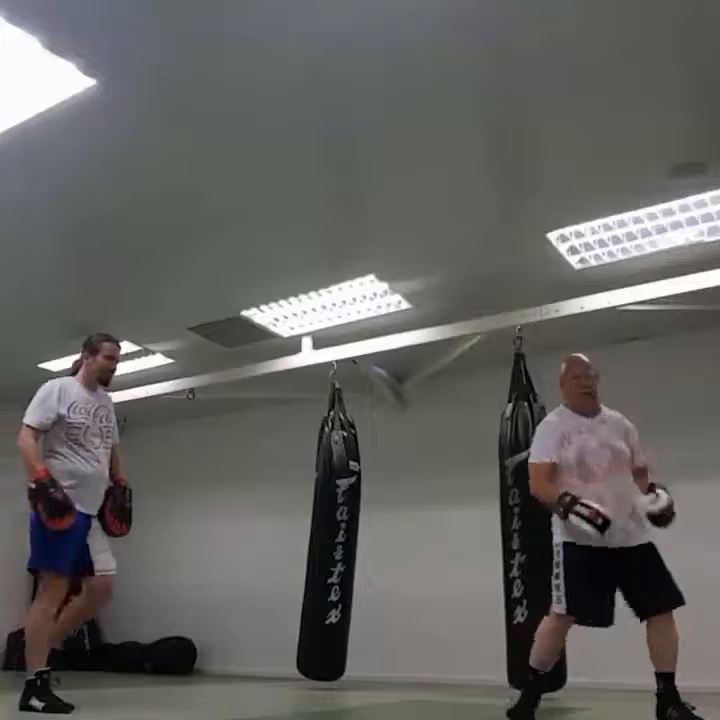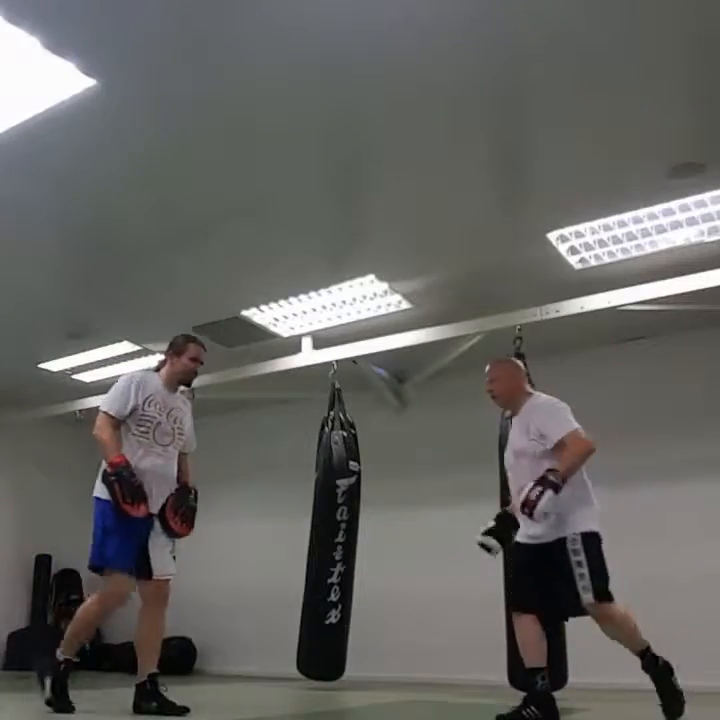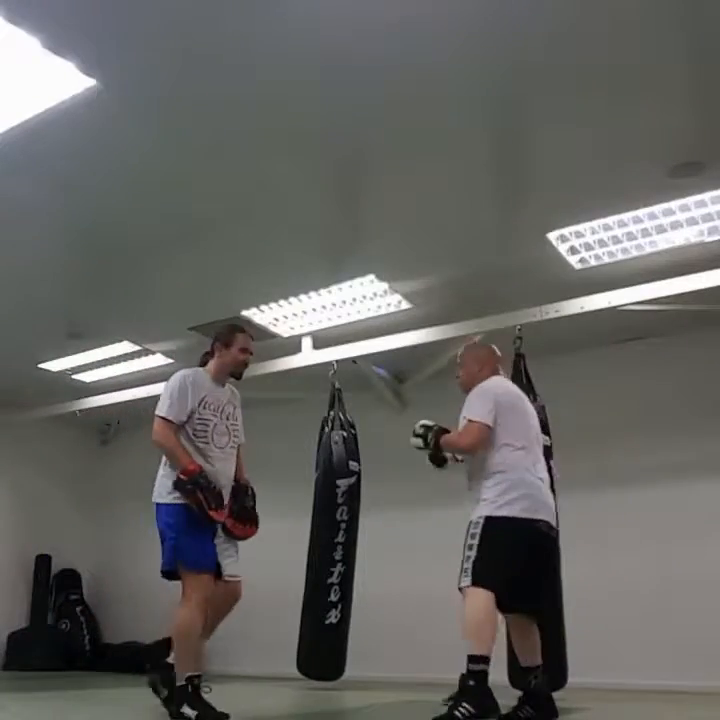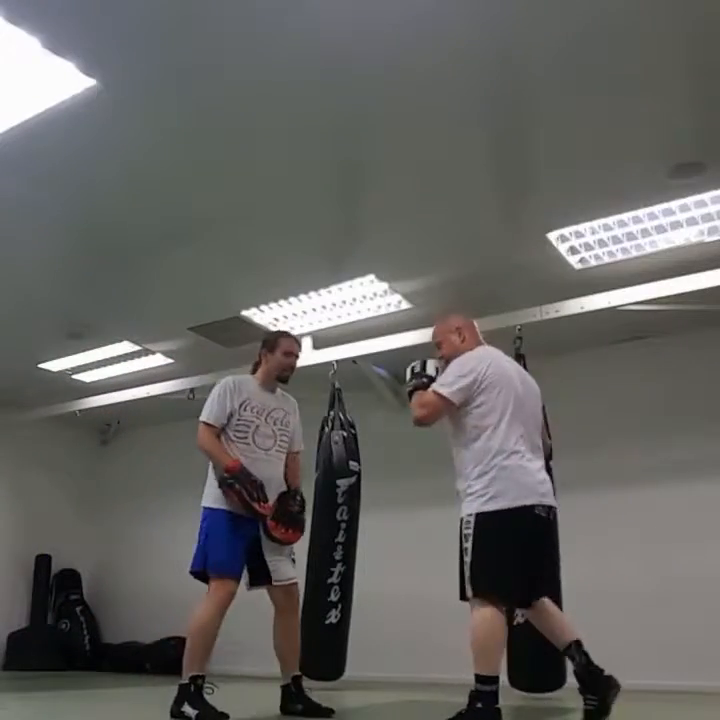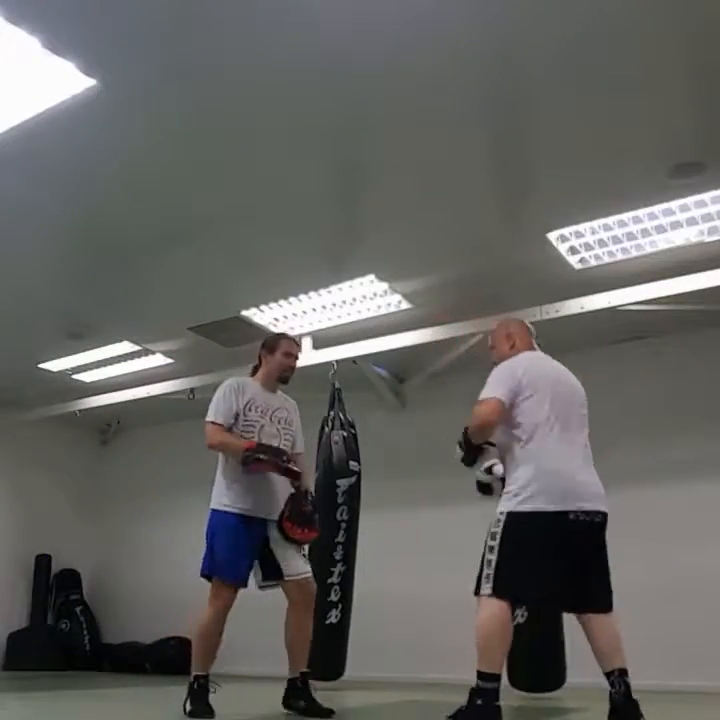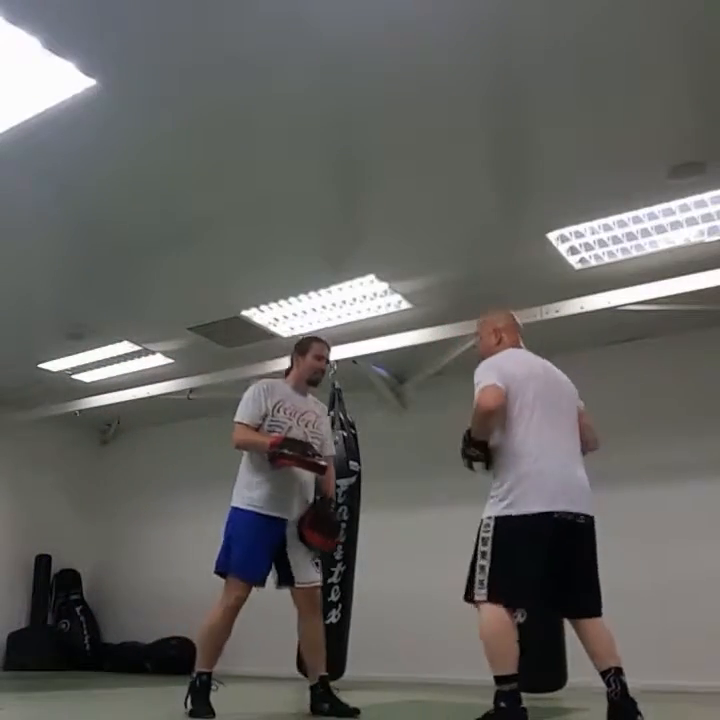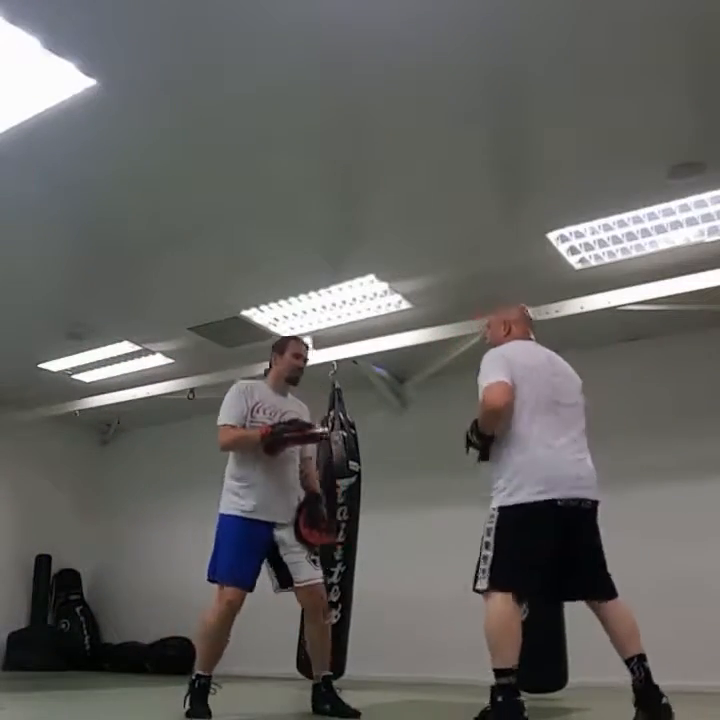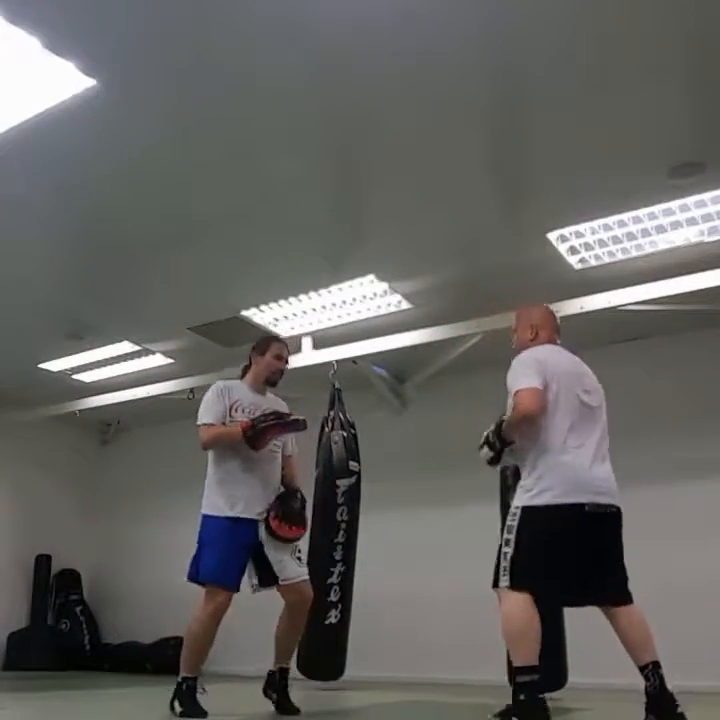
dt=0.5s
person 1, frame 1
left shoulder: (620, 424)
right shoulder: (552, 427)
left elbow: (641, 471)
right elbow: (539, 486)
left wrist: (656, 495)
right wrist: (573, 508)
left hip: (631, 538)
right hip: (578, 540)
left knee: (662, 612)
right knee: (561, 615)
right ankle: (530, 690)
person 1, frame 2
left shoulder: (543, 408)
right shoulder: (518, 423)
left elbow: (581, 446)
left wrist: (548, 483)
right wrist: (502, 521)
left hip: (569, 524)
right hip: (536, 532)
left knee: (595, 603)
right knee: (522, 610)
left ankle: (655, 670)
person 1, frame 3
left shoulder: (487, 390)
right shoulder: (515, 396)
left elbow: (469, 440)
left wrist: (435, 439)
right wrist: (446, 449)
left hip: (506, 508)
right hip: (536, 513)
left knee: (478, 588)
right knee: (516, 606)
person 1, frame 4
left shoulder: (470, 363)
right shoulder: (520, 374)
left elbow: (423, 412)
left wrist: (418, 384)
left hip: (495, 500)
right hip: (534, 498)
left knee: (483, 599)
right knee: (531, 596)
right ankle: (591, 675)
person 1, frame 5
left shoulder: (511, 369)
right shoulder: (569, 378)
left elbow: (484, 418)
left wrist: (469, 440)
left hip: (533, 501)
right hip: (587, 503)
left knee: (494, 595)
right knee: (594, 605)
person 1, frame 6
left shoulder: (496, 365)
right shoulder: (558, 376)
left elbow: (489, 403)
right elbow: (589, 440)
left wrist: (476, 441)
left hip: (521, 502)
right hip: (575, 502)
left knee: (496, 601)
right knee: (584, 607)
person 1, frame 7
left shoulder: (501, 356)
right shoulder: (563, 366)
left elbow: (495, 404)
left wrist: (480, 433)
left hip: (527, 492)
right hip: (578, 490)
left knee: (498, 591)
right knee: (600, 593)
person 1, frame 8
left shoulder: (530, 358)
right shoulder: (582, 370)
left elbow: (526, 409)
left wrist: (501, 435)
right wrist: (517, 442)
left hip: (549, 495)
right hip: (601, 498)
left knee: (515, 589)
right knee: (615, 598)
person 2, frame 1
left shoulder: (106, 402)
right shoulder: (57, 389)
right elbow: (27, 437)
left wrist: (121, 486)
right wrist: (42, 480)
left hip: (92, 508)
right hip: (59, 505)
left knee: (101, 588)
right knee: (53, 590)
left ankle: (40, 654)
right ankle: (36, 684)
person 2, frame 2
left shoulder: (184, 406)
right shoulder: (135, 383)
right elbow: (101, 425)
left wrist: (187, 492)
right wrist: (120, 469)
left hip: (157, 507)
right hip: (119, 501)
left knee: (158, 593)
right knee: (116, 590)
left ankle: (147, 687)
right ankle: (58, 667)
person 2, frame 3
left shoulder: (233, 397)
right shoulder: (187, 380)
right elbow: (161, 432)
left wrist: (244, 489)
right wrist: (194, 473)
left hip: (215, 508)
right hip: (182, 501)
left knee: (229, 592)
right knee: (198, 591)
left ankle: (169, 669)
person 2, frame 4
left shoulder: (289, 405)
right shoulder: (231, 388)
right elbow: (205, 436)
right hip: (227, 507)
left knee: (288, 597)
right knee: (221, 592)
person 2, frame 5
left shoulder: (289, 406)
right shoulder: (234, 388)
right elbow: (213, 437)
right wrist: (253, 449)
left hip: (279, 514)
right hip: (234, 509)
left knee: (304, 593)
right knee: (222, 596)
left ankle: (297, 688)
right ankle: (198, 688)
person 2, frame 6
left shoulder: (320, 411)
right shoulder: (264, 390)
left elbow: (325, 465)
right elbow: (240, 437)
left wrist: (329, 505)
right wrist: (277, 444)
left hip: (298, 517)
right hip: (253, 509)
left knee: (311, 600)
right knee: (234, 595)
right ankle: (199, 686)
person 2, frame 7
left shoulder: (300, 409)
right shoulder: (244, 391)
right elbow: (225, 440)
right wrist: (270, 433)
left hip: (289, 520)
right hip: (243, 514)
left knee: (317, 600)
right knee: (228, 600)
right ankle: (199, 687)
person 2, frame 8
left shoulder: (280, 408)
right shoulder: (223, 391)
right elbow: (208, 437)
left wrist: (294, 494)
right wrist: (253, 426)
left hip: (270, 518)
right hip: (225, 514)
left knee: (301, 596)
right knee: (215, 603)
left ankle: (277, 679)
right ankle: (186, 688)
